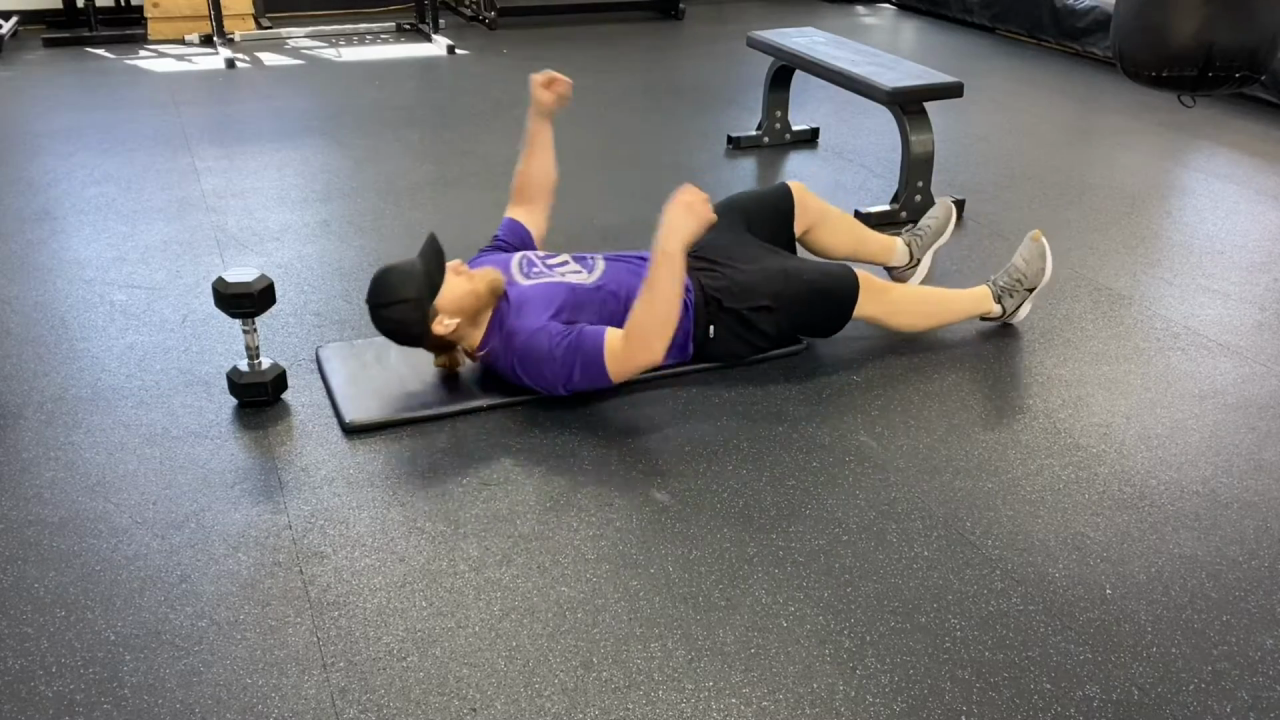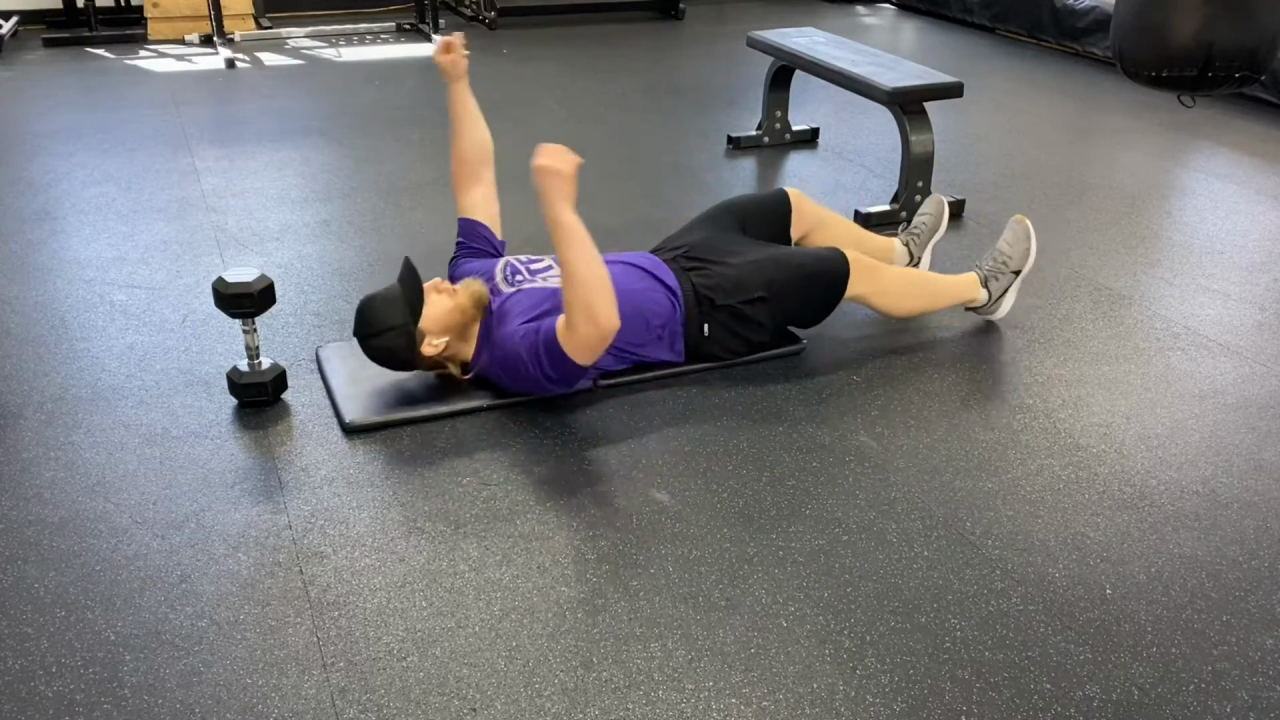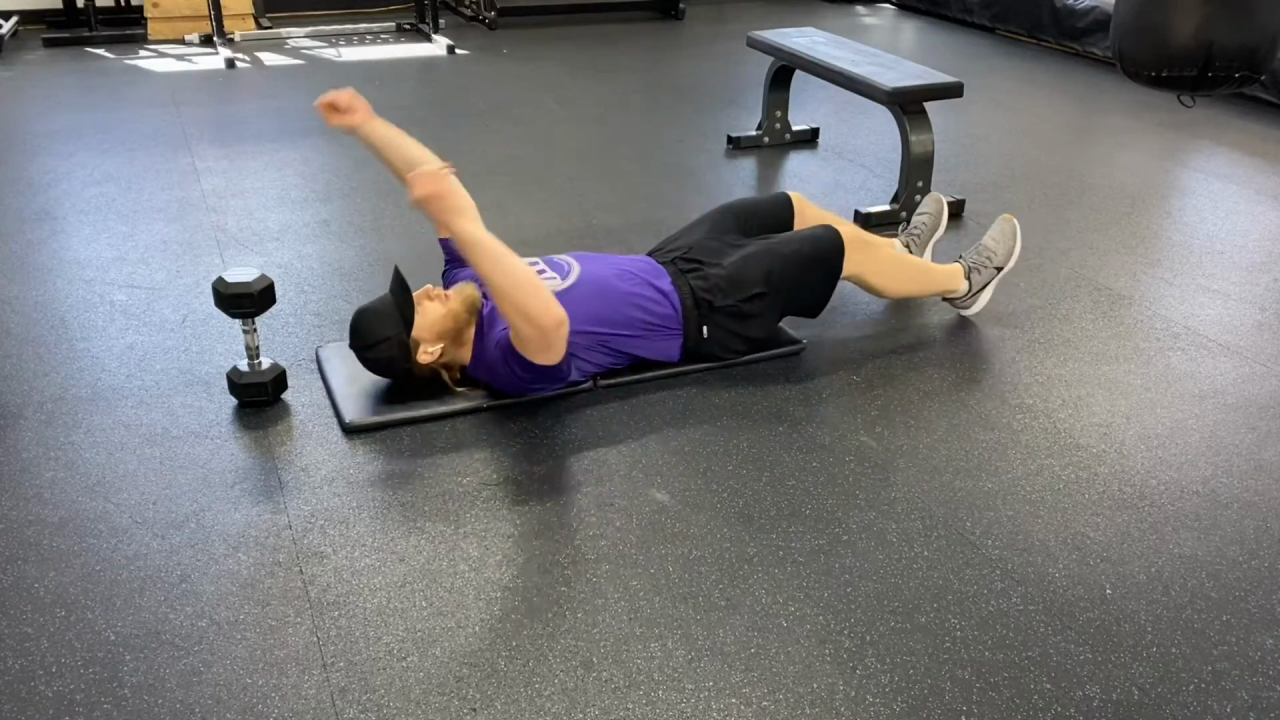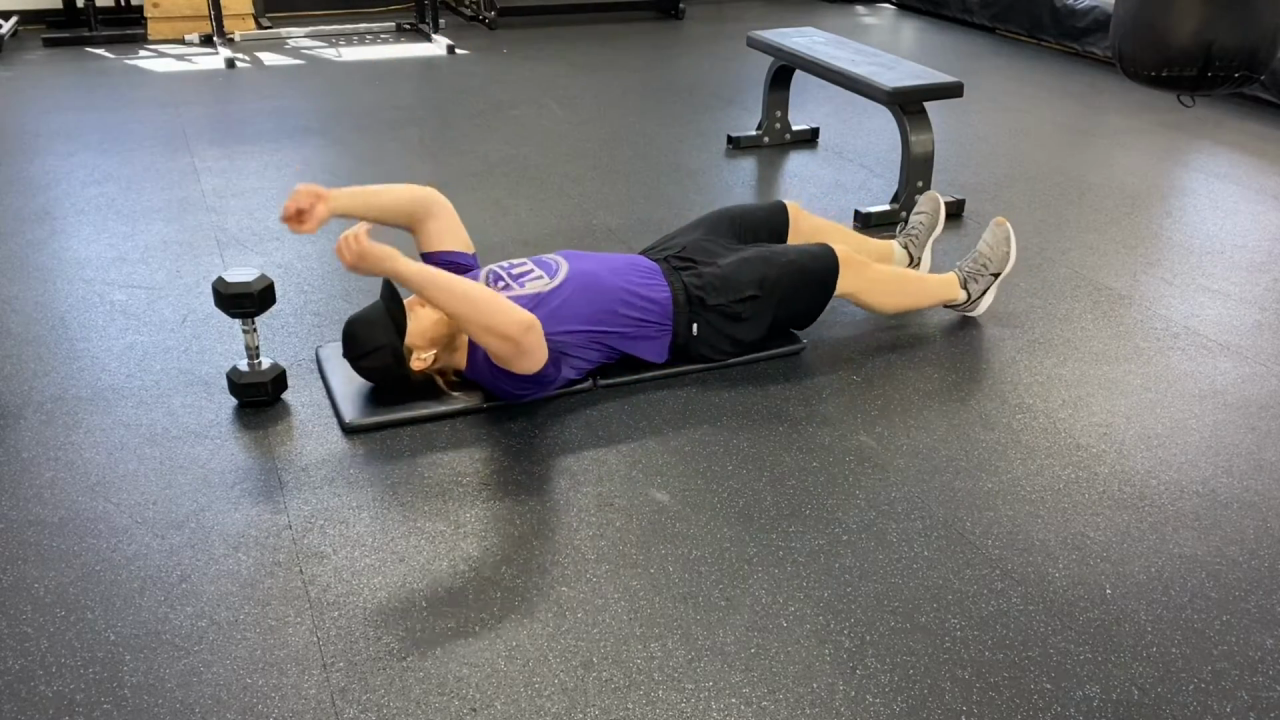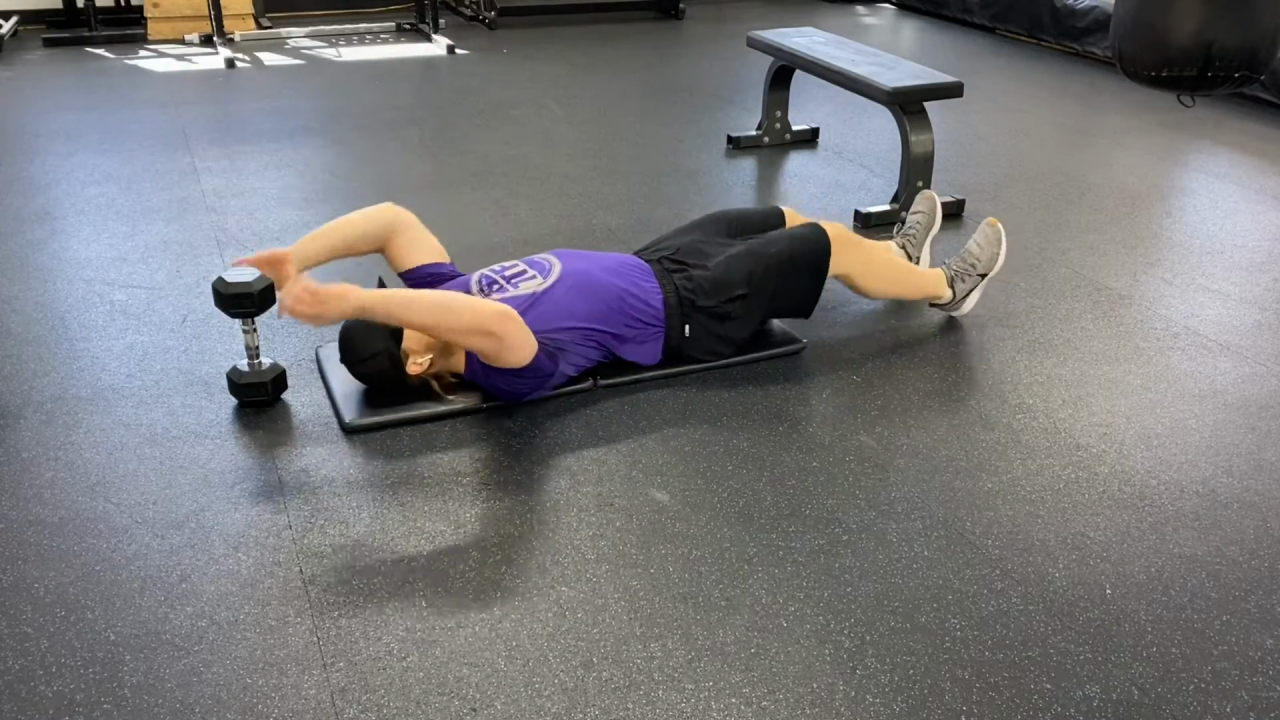
dt=0.2s
person 1, frame 1
left shoulder: (489, 272)
right shoulder: (530, 347)
left elbow: (532, 201)
right elbow: (644, 349)
left wrist: (541, 118)
right wrist: (672, 237)
left hip: (676, 272)
right hip: (708, 316)
left knee: (796, 200)
right knee: (863, 293)
left ankle: (902, 255)
right ankle: (993, 301)
person 1, frame 2
left shoulder: (474, 274)
right shoulder: (518, 357)
left elbow: (478, 178)
right elbow: (599, 324)
left wrist: (456, 83)
right wrist: (558, 204)
left hip: (667, 269)
right hip: (701, 314)
left knee: (791, 204)
right knee: (849, 269)
left ankle: (902, 249)
right ankle: (978, 289)
person 1, frame 3
left shoulder: (467, 295)
right shoulder: (510, 363)
left elbow: (447, 190)
right elbow: (546, 321)
left wrist: (370, 119)
right wrist: (448, 228)
left hip: (661, 270)
right hip: (699, 315)
left knee: (793, 209)
right knee: (839, 245)
left ankle: (906, 249)
right ankle: (962, 283)
person 1, frame 4
left shoulder: (455, 295)
right shoulder: (504, 369)
left elbow: (430, 205)
right elbow: (516, 326)
left wrist: (335, 200)
right wrist: (387, 262)
left hip: (657, 270)
right hip: (692, 316)
left knee: (786, 217)
right knee: (838, 265)
left ankle: (900, 253)
right ankle: (959, 290)
person 1, frame 5
left shoulder: (447, 297)
right shoulder: (500, 371)
left elbow: (393, 221)
right elbow: (495, 321)
left wrist: (297, 257)
right wrist: (348, 301)
left hip: (652, 269)
right hip: (691, 315)
left knee: (781, 219)
right knee: (829, 241)
left ankle: (899, 254)
right ankle: (944, 286)
